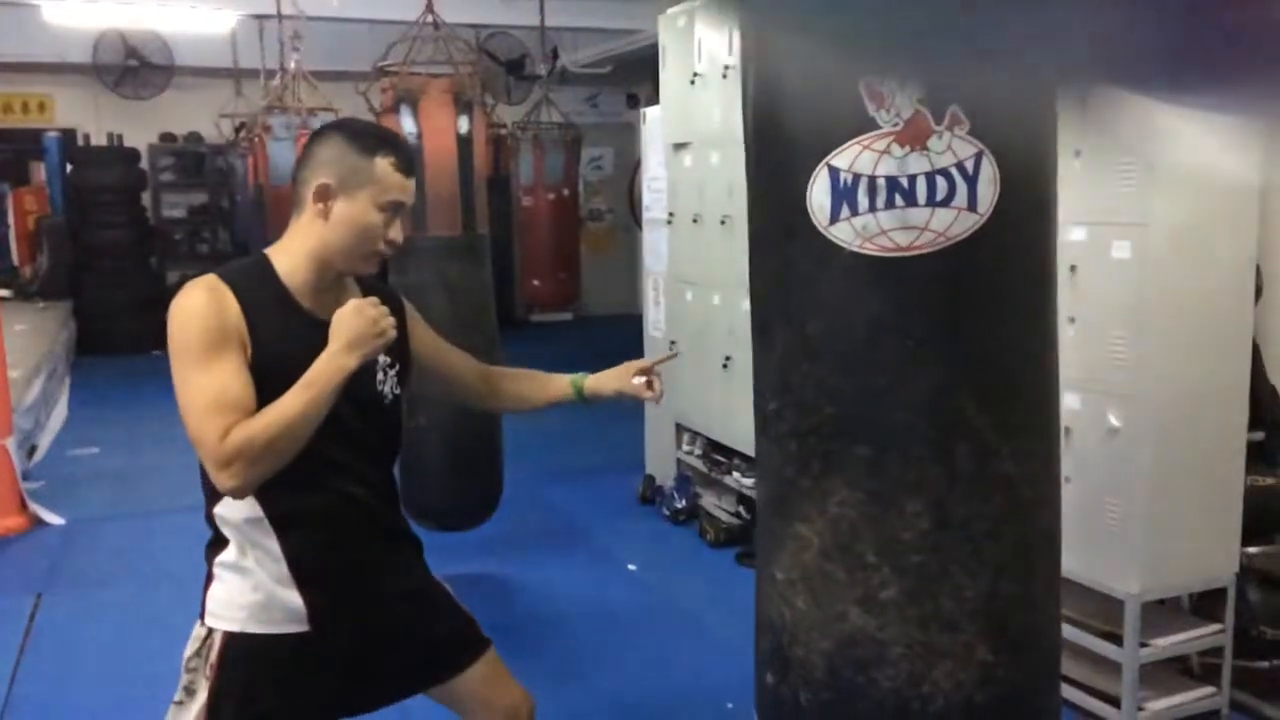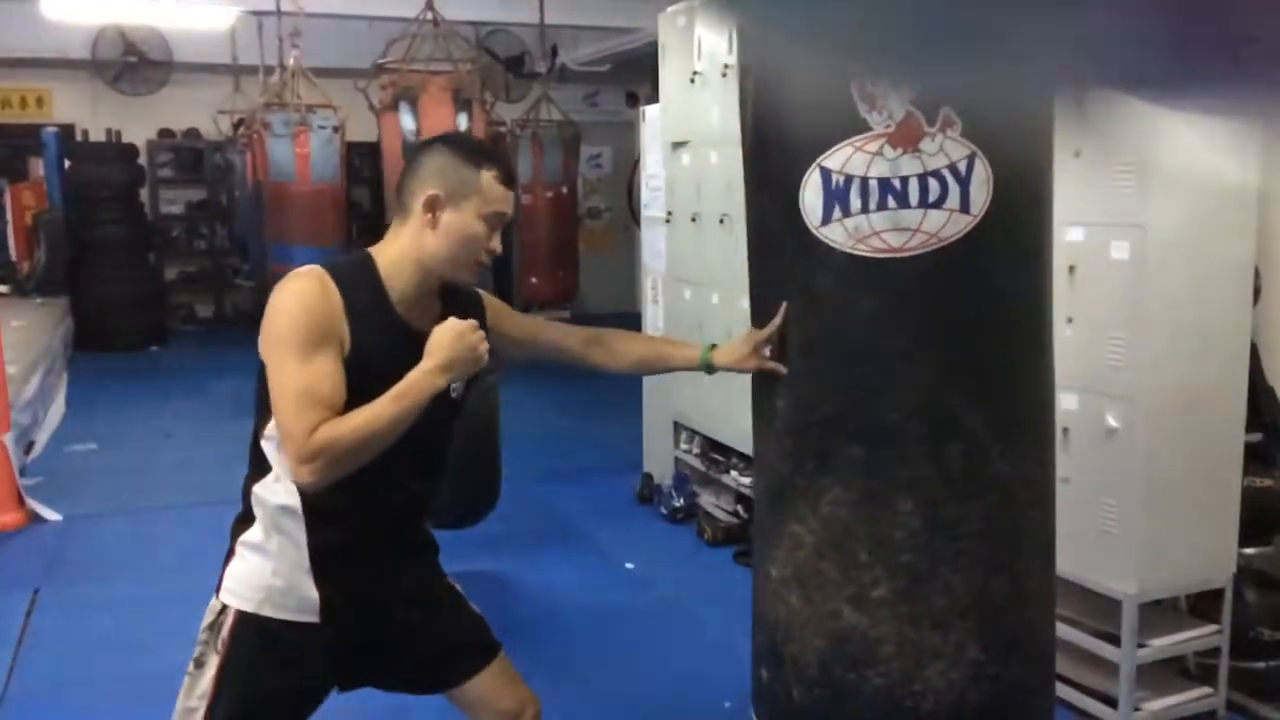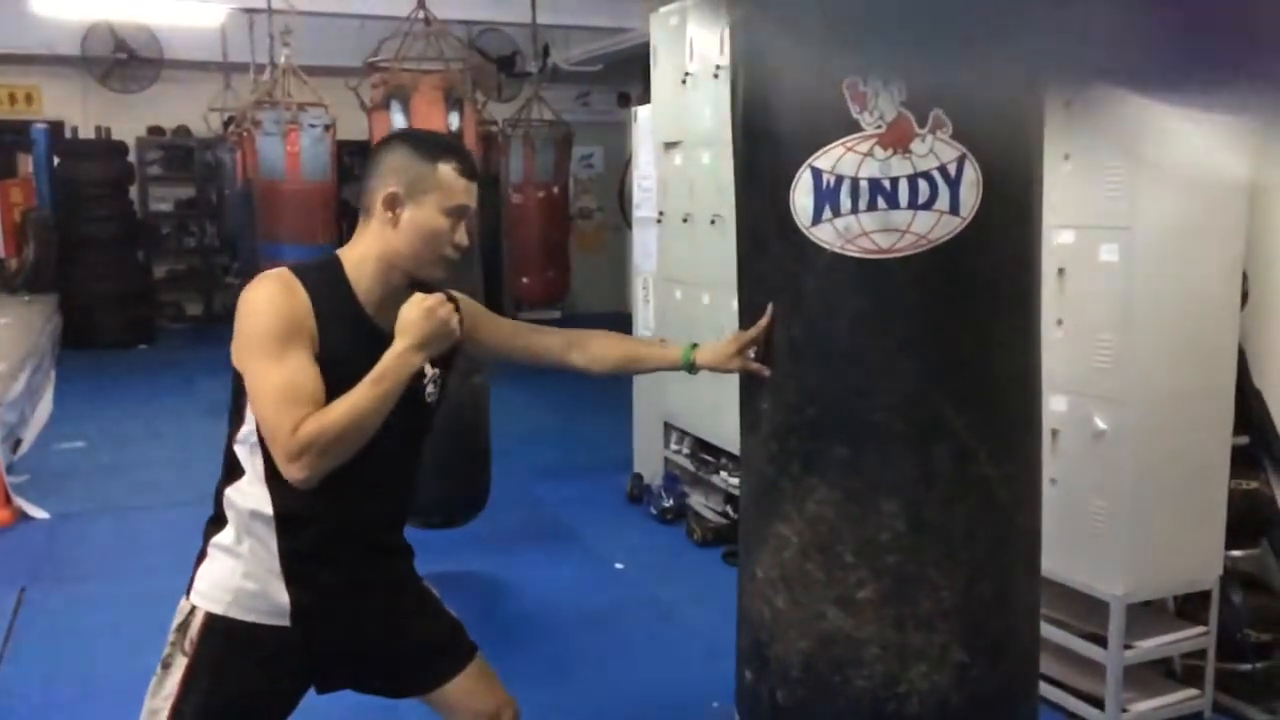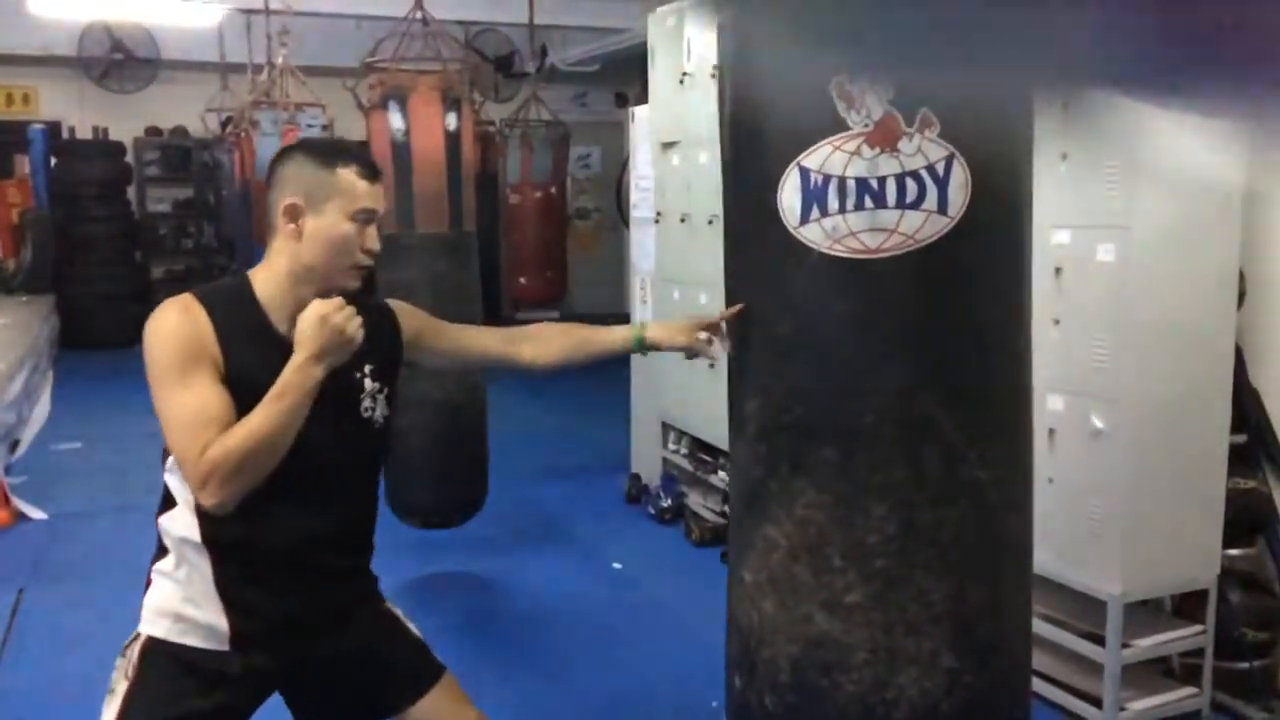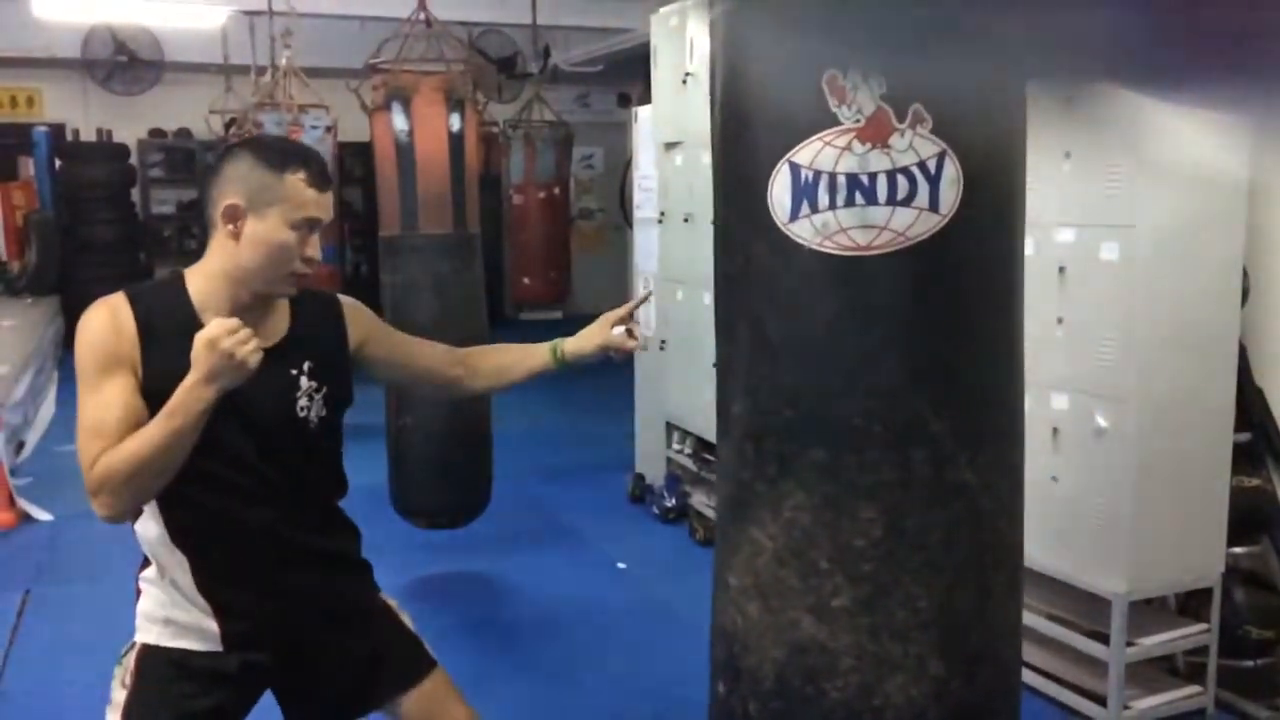
dt=1s
person 1, frame 1
left shoulder: (385, 308)
right shoulder: (213, 305)
left elbow: (483, 383)
right elbow: (232, 467)
left wrist: (592, 384)
right wrist: (340, 356)
left hip: (387, 575)
right hip: (268, 608)
person 1, frame 2
left shoulder: (467, 311)
right shoulder: (312, 297)
left elbow: (592, 346)
right elbow: (312, 461)
left wrist: (714, 355)
right wrist: (434, 372)
left hip: (400, 568)
right hip: (285, 589)
person 1, frame 3
left shoulder: (444, 312)
right shoulder: (280, 299)
left elbow: (571, 348)
right elbow: (302, 458)
left wrist: (696, 355)
right wrist: (409, 351)
left hip: (375, 573)
right hip: (257, 591)
person 1, frame 4
left shoulder: (385, 324)
right shoulder: (188, 324)
left elbow: (520, 345)
right elbow: (217, 484)
left wrist: (650, 334)
right wrist: (310, 363)
left hip: (339, 605)
right hip: (206, 621)
person 1, frame 5
left shoulder: (335, 321)
right shoulder: (121, 325)
left elbow: (460, 368)
right elbow: (111, 495)
left wrist: (573, 346)
right wrist: (203, 385)
left hip: (331, 596)
right hip: (195, 621)
